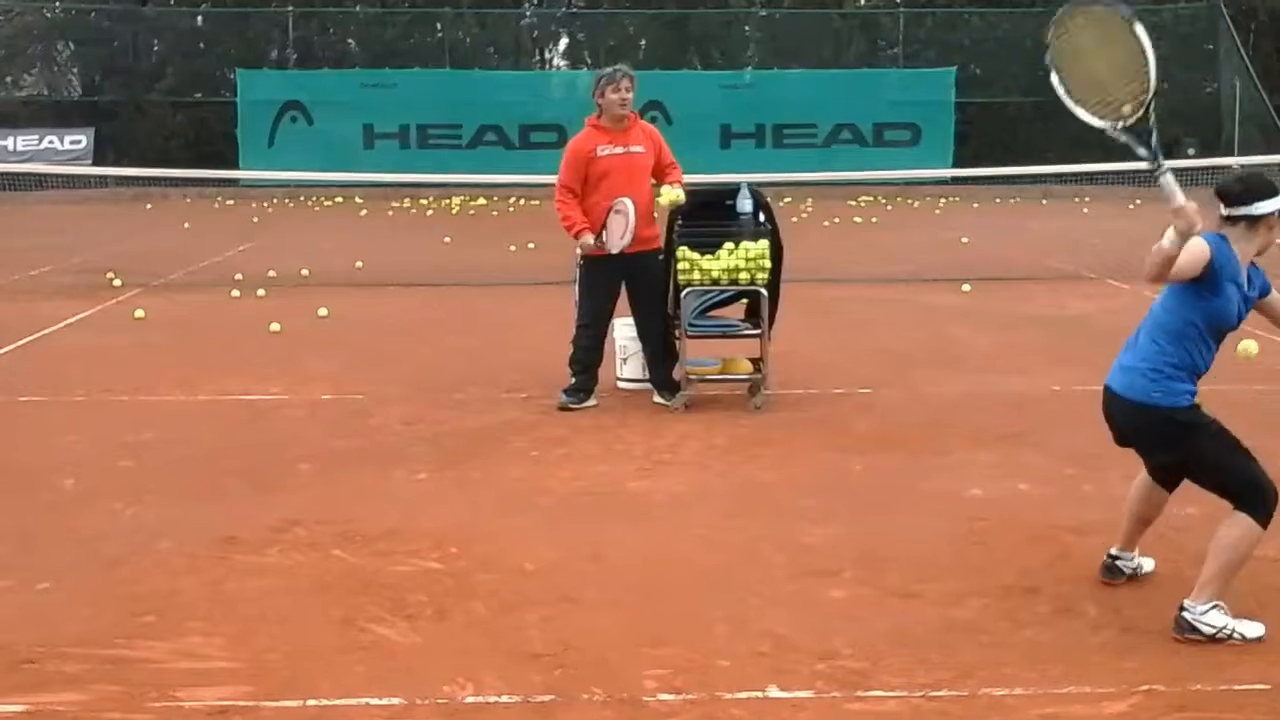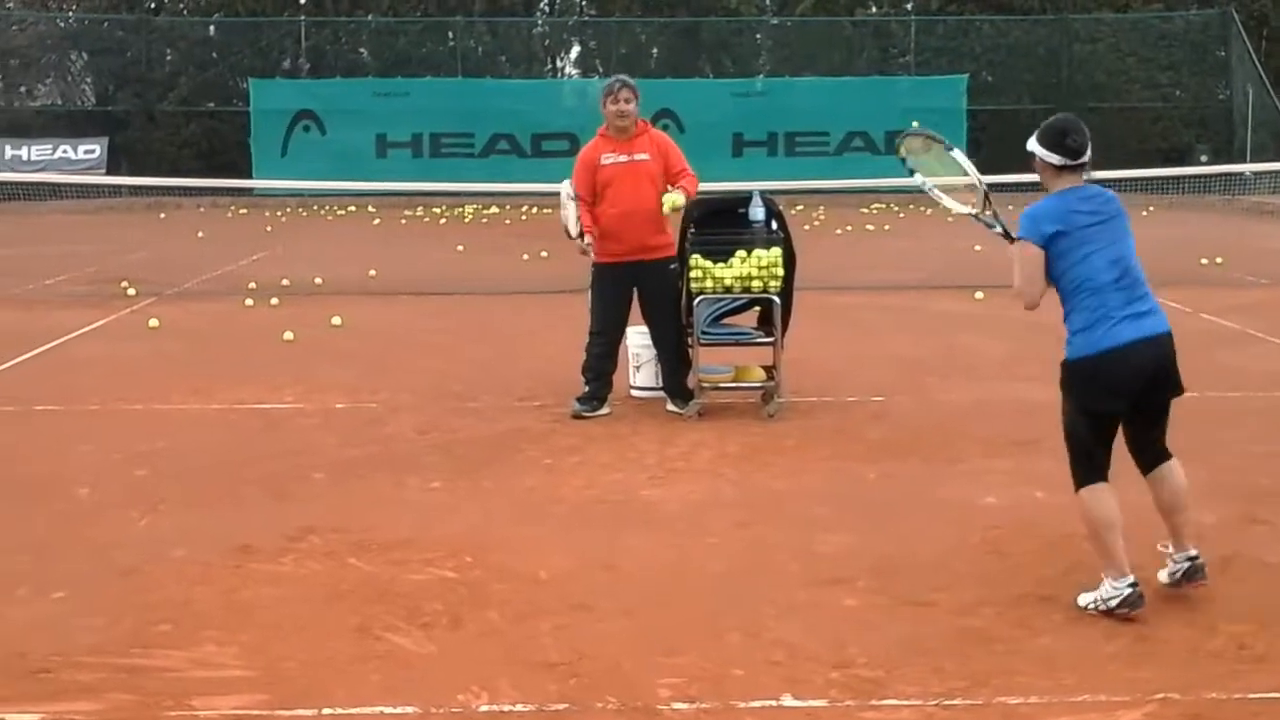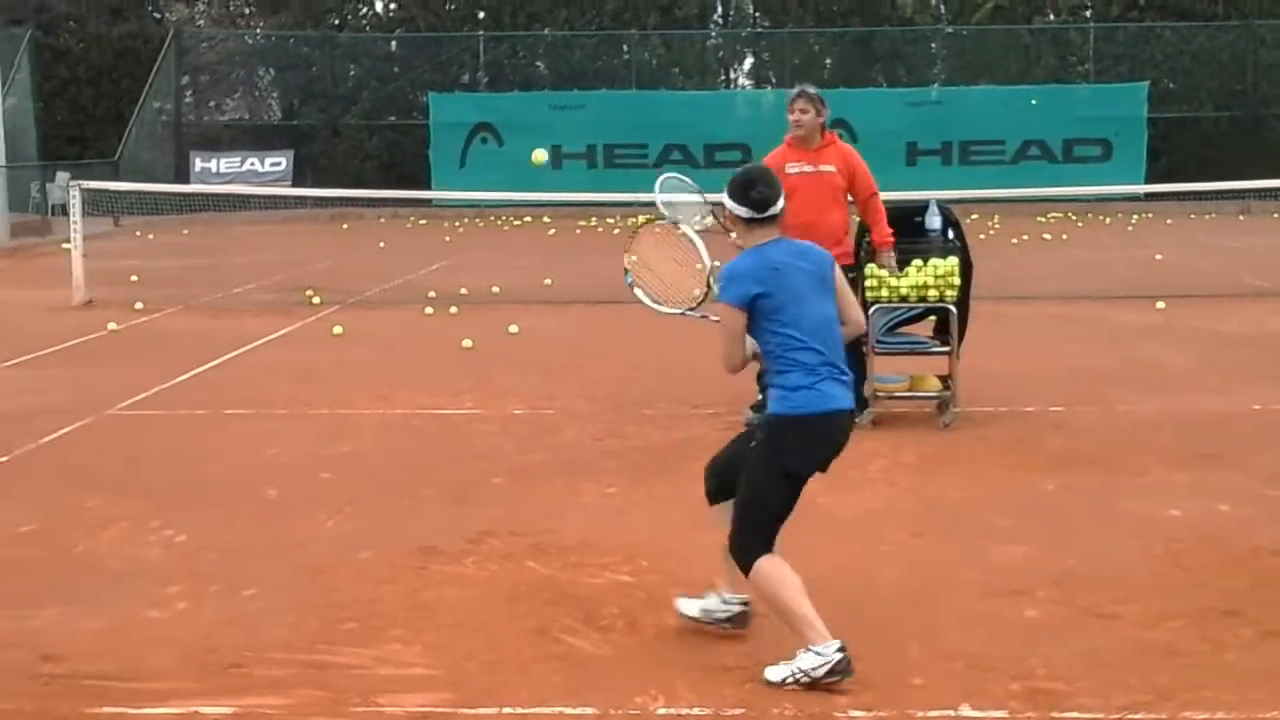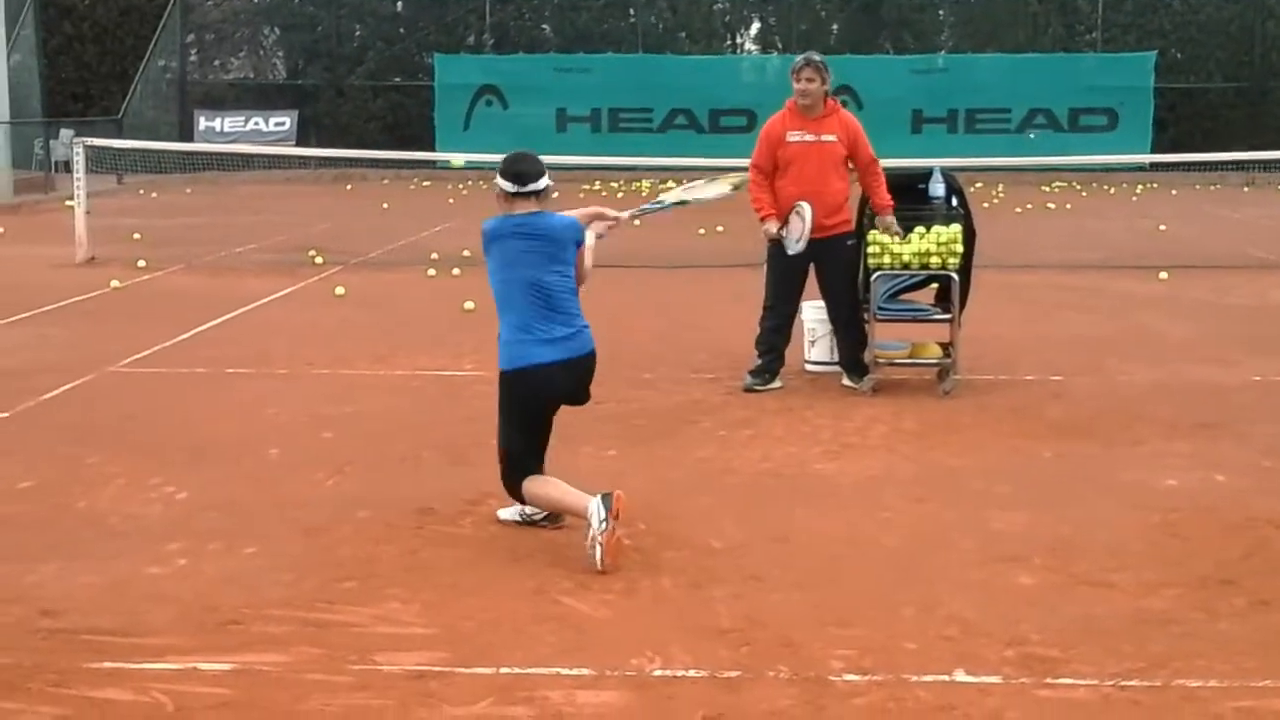
dt=1s
person 1, frame 1
right shoulder: (1209, 250)
right elbow: (1156, 270)
right wrist: (1179, 232)
left hip: (1126, 394)
right hip: (1157, 403)
left knee: (1169, 465)
left ankle: (1121, 557)
right ankle: (1200, 611)
person 1, frame 2
left shoulder: (1037, 219)
right shoulder: (1111, 203)
left elbow: (1030, 298)
left wrist: (1022, 256)
left hip: (1096, 356)
right hip: (1154, 342)
left knee: (1090, 470)
right knee: (1152, 451)
left ankle: (1120, 585)
right ankle: (1185, 557)
person 1, frame 3
left shoulder: (741, 271)
right shoulder: (818, 256)
left elbow: (732, 360)
right elbow: (855, 324)
left hip: (797, 417)
right hip: (835, 412)
left knee: (752, 544)
right knee: (720, 476)
left ankle: (823, 651)
right ankle: (731, 599)
person 1, frame 4
left shoulder: (492, 231)
right shoulder: (568, 229)
left wrist: (587, 214)
left hip: (525, 367)
right hip: (578, 358)
left knee: (521, 476)
right knee: (527, 414)
left ankle: (596, 508)
right ankle: (541, 507)
person 2, frame 1
left shoulder: (649, 134)
right shoulder: (582, 143)
left elbow: (669, 169)
right elbow: (566, 194)
left wrist: (674, 187)
right wrist: (581, 231)
left hip: (646, 248)
right hip: (600, 251)
left knee: (656, 321)
right knee: (591, 323)
left ankle: (665, 385)
right ankle: (581, 388)
person 2, frame 2
left shoulder: (659, 141)
right shoulder: (591, 152)
left elbow: (685, 176)
right elbow: (580, 200)
left wrist: (680, 193)
right wrist: (585, 232)
left hip: (658, 255)
right hip: (609, 258)
left knee: (669, 329)
right knee: (604, 332)
left ankle: (678, 393)
right ankle: (595, 395)
person 2, frame 3
left shoulder: (844, 154)
right shoulder: (776, 159)
left elbow: (869, 200)
left wrist: (883, 244)
left hip: (837, 264)
left ankle: (855, 401)
right ankle: (768, 402)
person 2, frame 4
left shoulder: (846, 123)
right shoulder: (776, 125)
left elbow: (869, 169)
right elbow: (759, 175)
left wrist: (884, 209)
right wrist: (768, 216)
left hip: (837, 233)
left knee: (845, 306)
right knee: (778, 306)
left ankle: (855, 369)
right ankle: (767, 370)
